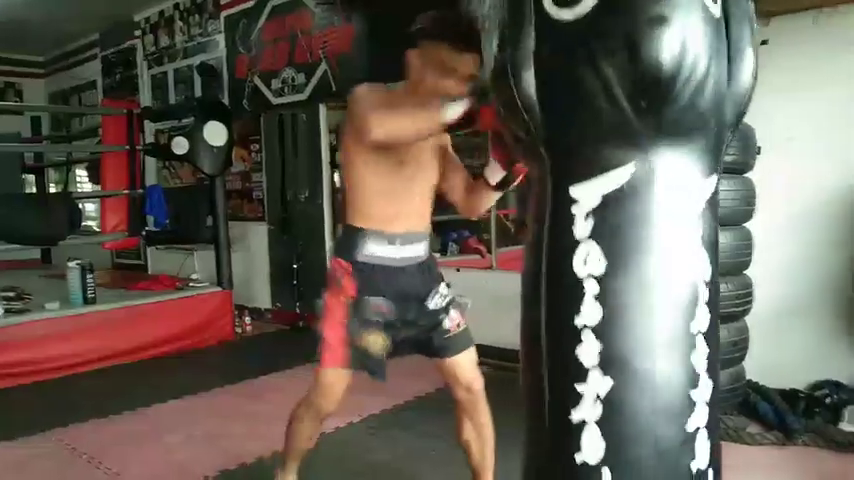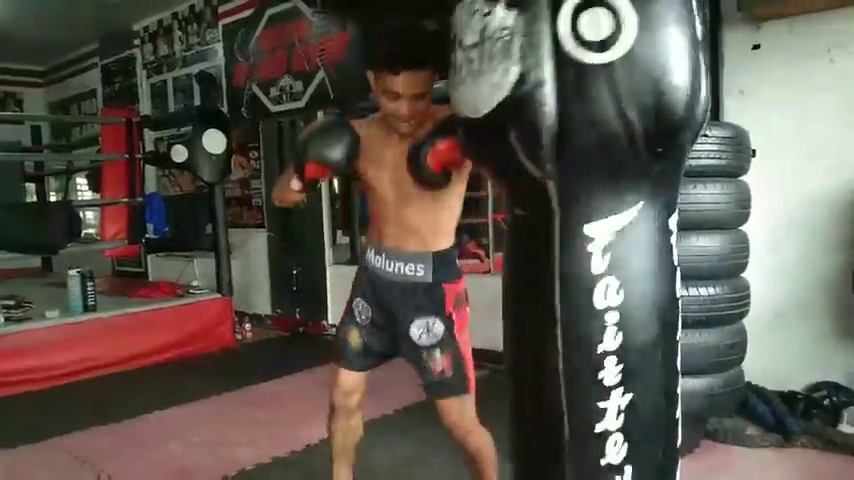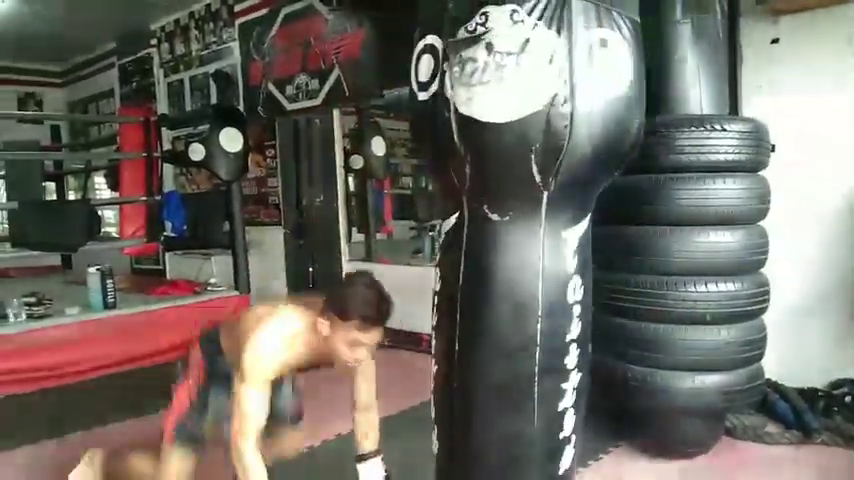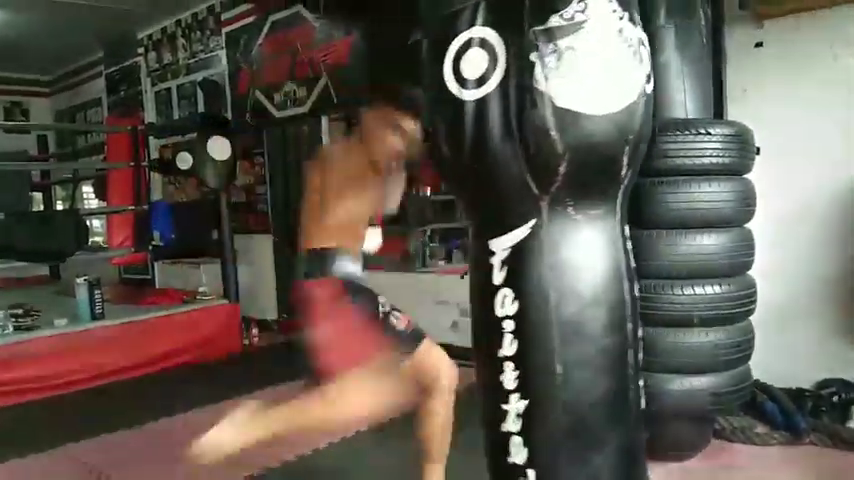
dt=1s
person 1, frame 1
left shoulder: (435, 131)
right shoulder: (370, 99)
left elbow: (473, 204)
right elbow: (375, 128)
left wrist: (503, 166)
right wrist: (467, 107)
left hip: (418, 269)
right hip: (363, 268)
left knee: (471, 389)
right knee: (327, 394)
person 1, frame 2
left shoulder: (455, 126)
right shoulder: (358, 136)
right elbow: (282, 196)
right wrist: (305, 171)
left hip: (432, 284)
right hip: (376, 278)
left knee: (459, 421)
right knee: (344, 397)
person 1, frame 3
left shoulder: (353, 334)
right shoulder: (270, 339)
left elbow: (365, 407)
right elbow: (242, 438)
left hip: (274, 374)
right hip: (219, 367)
left knee: (289, 445)
person 1, frame 4
left shoulder: (373, 170)
right shoulder: (344, 156)
right elbow: (335, 213)
left hip: (351, 292)
right hip: (328, 286)
left knee: (443, 375)
right knee: (381, 390)
right ankle: (254, 423)
